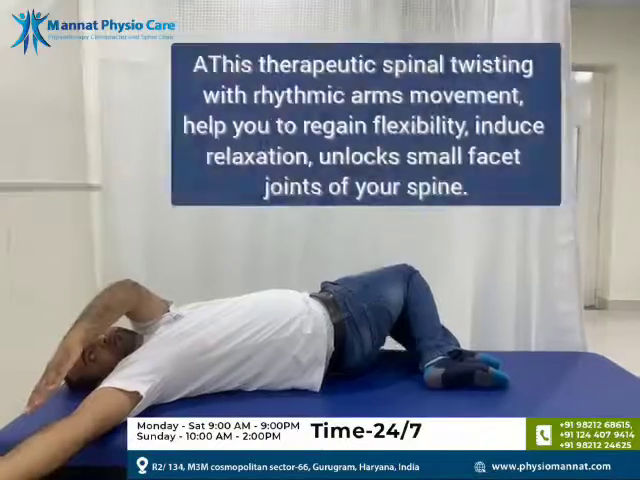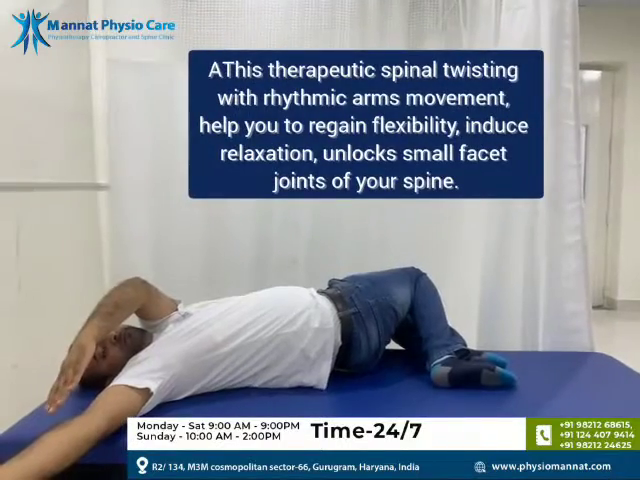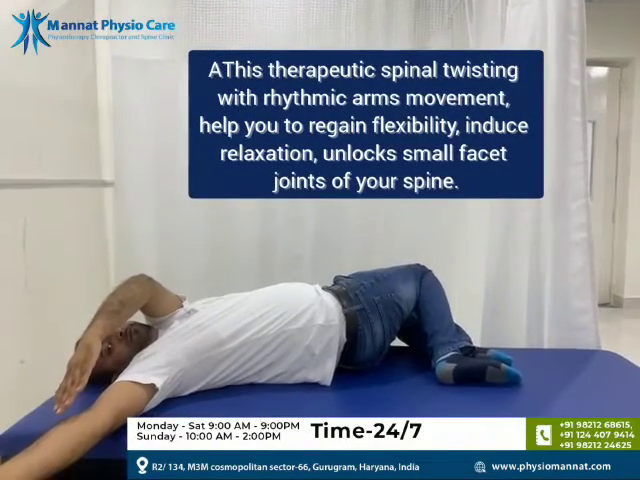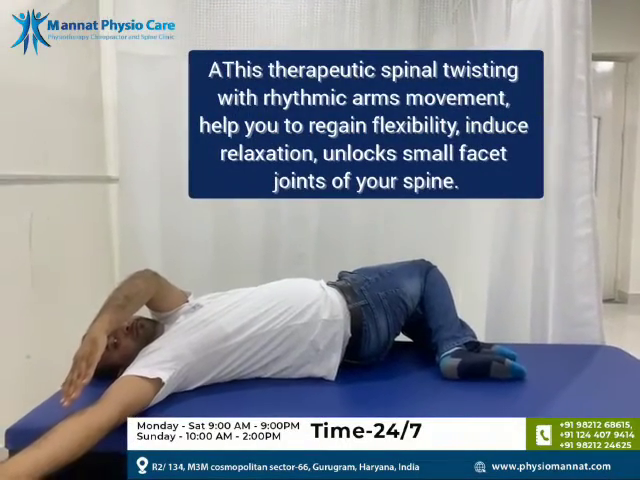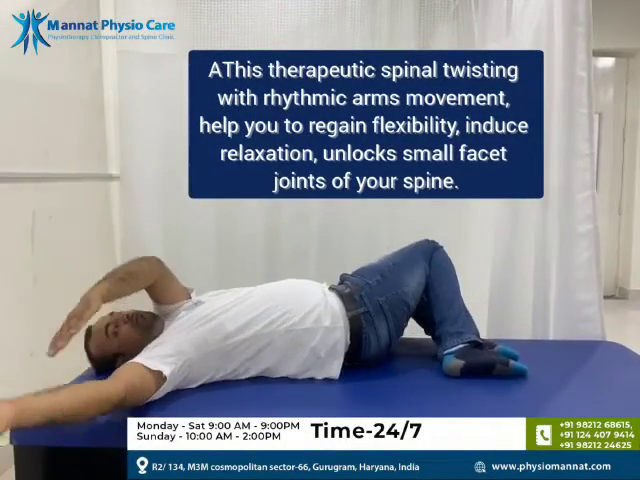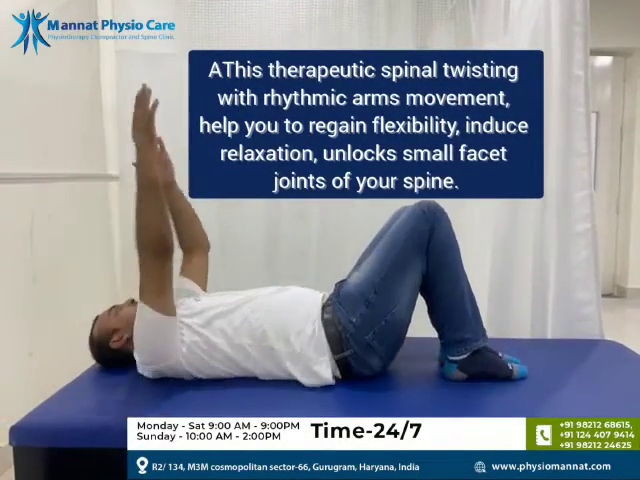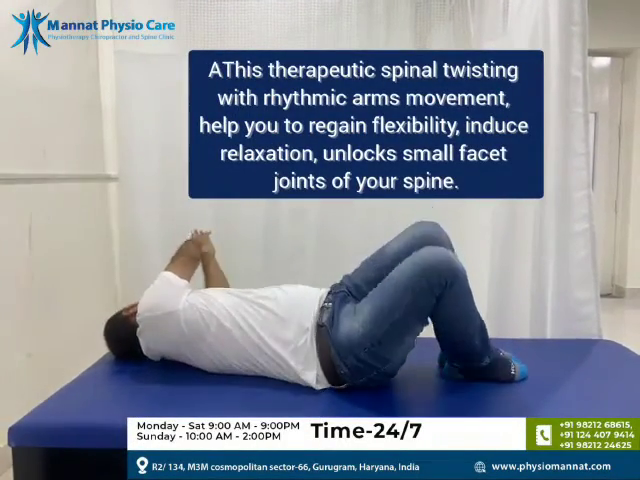
dt=0.7s
person 1, frame 1
left shoulder: (158, 327)
right shoulder: (137, 375)
left elbow: (126, 290)
right elbow: (81, 426)
left wrist: (75, 333)
left hip: (324, 321)
left knee: (402, 281)
right knee: (406, 277)
left ankle: (441, 359)
right ankle: (443, 360)
person 1, frame 2
left shoulder: (165, 327)
right shoulder: (147, 373)
left elbow: (136, 287)
right elbow: (91, 425)
left wrist: (86, 331)
left hip: (330, 317)
right knee: (414, 280)
left ankle: (447, 357)
right ankle: (447, 357)
person 1, frame 3
left shoulder: (171, 322)
right shoulder: (151, 371)
left elbow: (141, 283)
right elbow: (97, 421)
left wrist: (92, 330)
left hip: (334, 307)
right knee: (419, 277)
left ankle: (450, 353)
right ankle: (453, 354)
person 1, frame 4
left shoulder: (176, 317)
right shoulder: (161, 364)
left elbow: (146, 279)
right elbow: (104, 415)
left wrist: (98, 323)
left hip: (337, 299)
right knee: (424, 272)
left ankle: (456, 350)
right ankle: (458, 350)
person 1, frame 5
left shoulder: (176, 316)
right shoulder: (161, 359)
left elbow: (151, 267)
right elbow: (110, 393)
left wrist: (98, 292)
left hip: (334, 305)
right hip: (350, 322)
left knee: (422, 257)
right knee: (428, 253)
left ankle: (460, 349)
right ankle: (462, 349)
person 1, frame 6
left shoulder: (180, 311)
right shoulder: (158, 352)
left elbow: (197, 246)
right elbow: (157, 253)
left wrist: (166, 184)
left hip: (330, 318)
right hip: (346, 340)
left knee: (415, 222)
right knee: (425, 217)
left ankle: (464, 353)
right ankle: (466, 353)
person 1, frame 7
left shoulder: (166, 316)
right shoulder: (157, 316)
right elbow: (186, 255)
left wrist: (209, 257)
right wrist: (202, 250)
left hip: (331, 304)
right hip: (341, 348)
left knee: (429, 236)
right knee: (437, 263)
left ankle: (461, 354)
right ankle: (479, 362)
